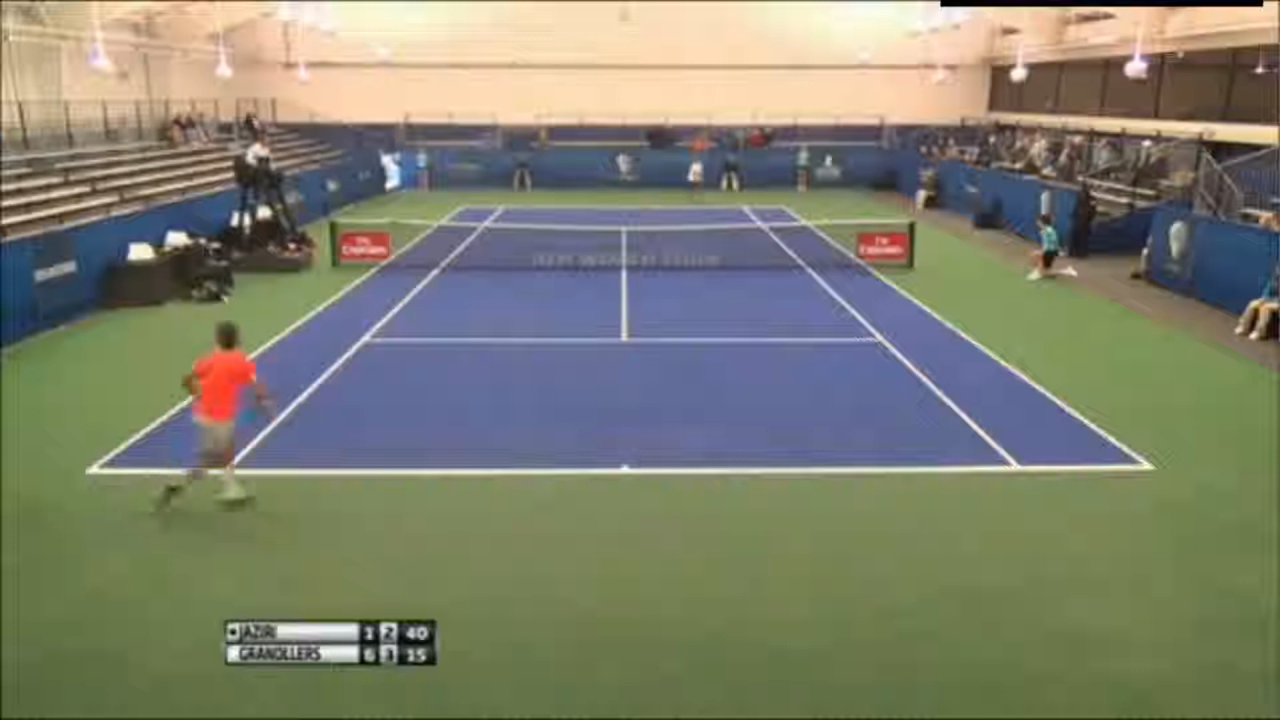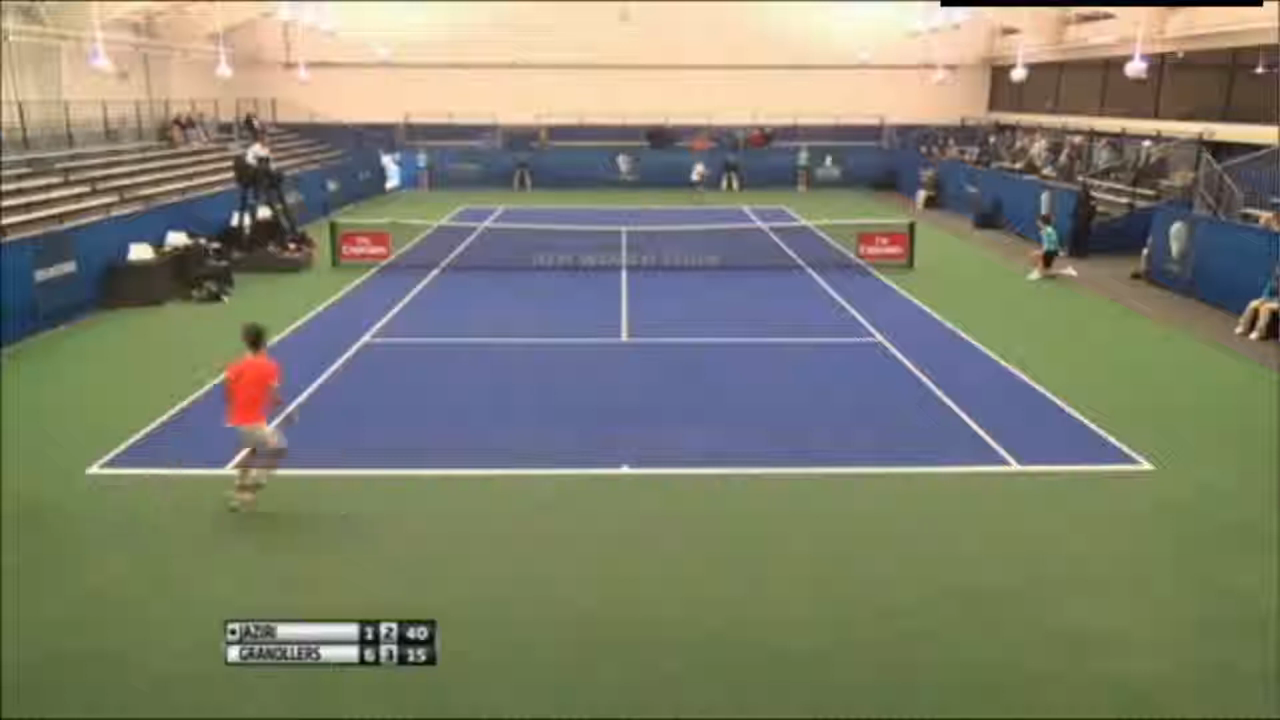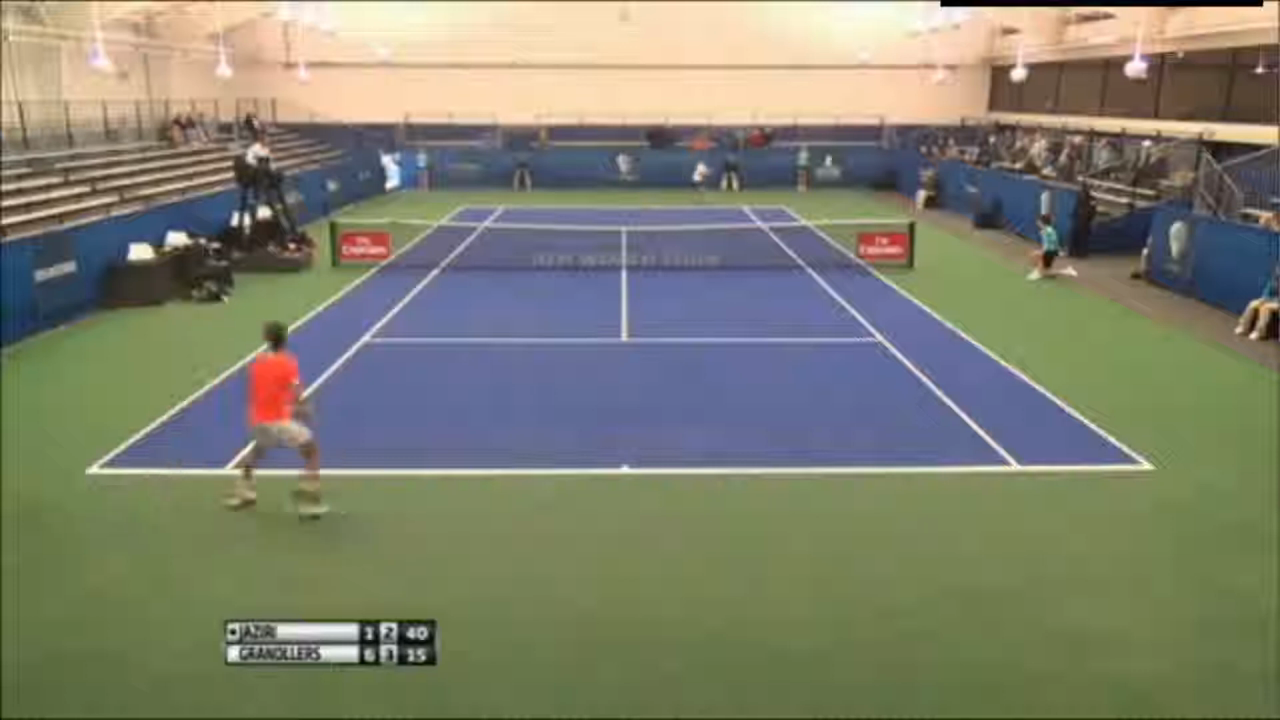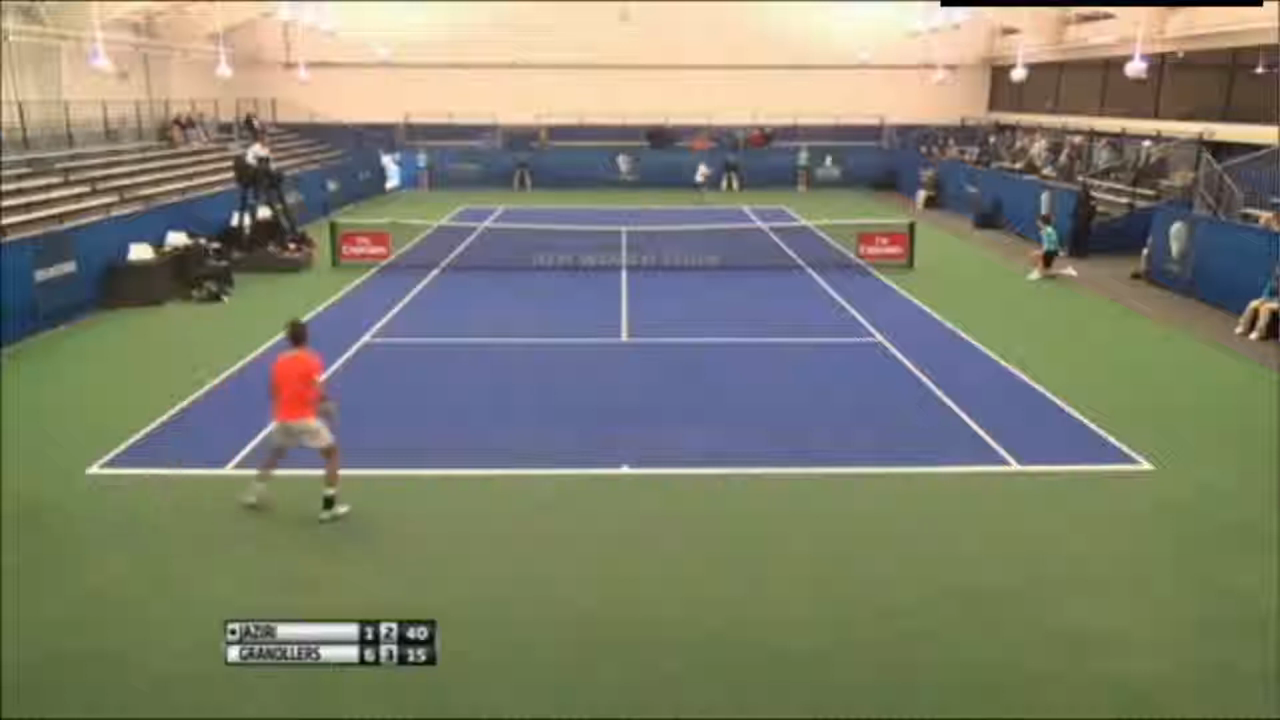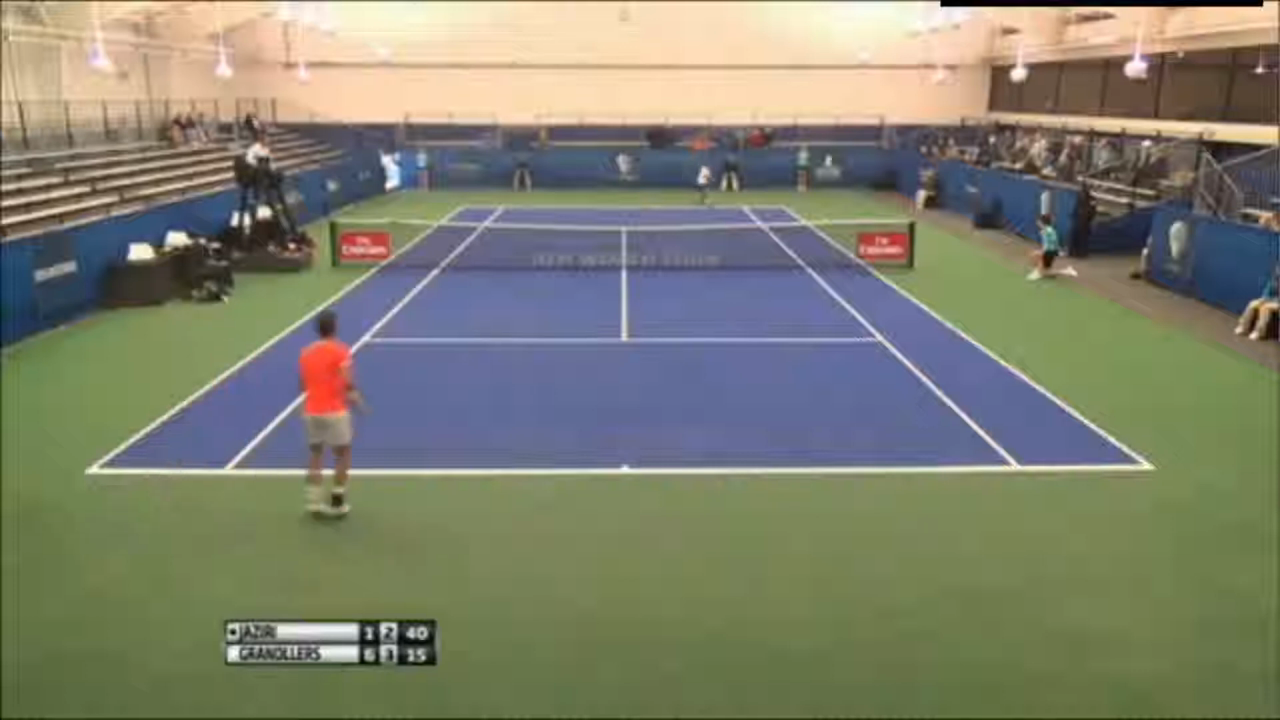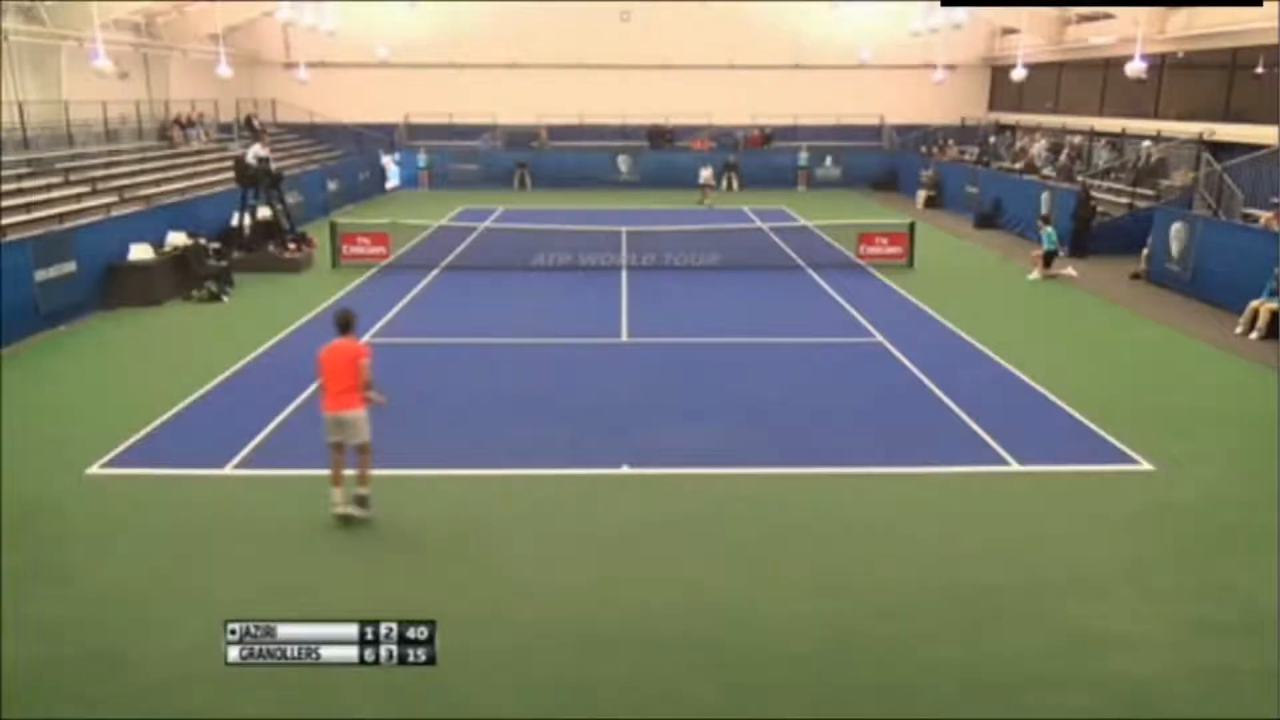
dt=0.1s
person 1, frame 1
left shoulder: (210, 359)
right shoulder: (244, 362)
left elbow: (187, 381)
right elbow: (259, 392)
right wrist: (265, 402)
left hip: (205, 415)
right hip: (219, 420)
left knee: (228, 450)
right knee: (214, 458)
left ankle: (232, 491)
right ankle: (175, 488)
person 1, frame 2
left shoulder: (236, 365)
right shoulder: (269, 366)
left elbow: (228, 394)
right elbow: (274, 399)
left hip: (237, 421)
right hip: (254, 423)
left knee: (256, 451)
right knee: (278, 453)
left ankle: (241, 494)
right ankle: (245, 489)
person 1, frame 3
left shoulder: (258, 362)
right shoulder: (289, 363)
left elbow: (253, 391)
right elbow: (296, 397)
right wrist: (303, 409)
left hip: (258, 419)
right hip: (279, 421)
left knee: (258, 451)
right knee: (311, 450)
left ankle: (241, 494)
right ankle: (308, 500)
person 1, frame 4
left shoulder: (279, 362)
right shoulder: (313, 360)
left elbow: (274, 393)
right elbow: (319, 394)
right wrist: (326, 406)
left hip: (283, 419)
right hip: (306, 420)
left knee: (274, 454)
right knee: (332, 454)
left ankle: (254, 494)
right ankle: (329, 506)
person 1, frame 5
left shoulder: (306, 353)
right shoulder: (340, 350)
left elbow: (303, 385)
right elbow: (346, 381)
right wrist: (352, 395)
left hip: (311, 411)
right hip: (335, 411)
left knee: (316, 454)
right knee: (342, 454)
left ankle: (313, 500)
right ankle: (336, 502)
person 1, frame 6
left shoulder: (325, 351)
right shoulder: (359, 349)
left elbow: (323, 385)
right elbow: (366, 380)
right wrist: (370, 393)
left hip: (330, 410)
right hip: (351, 410)
left knee: (337, 456)
right knee: (364, 454)
left ankle: (338, 504)
right ankle: (361, 502)
